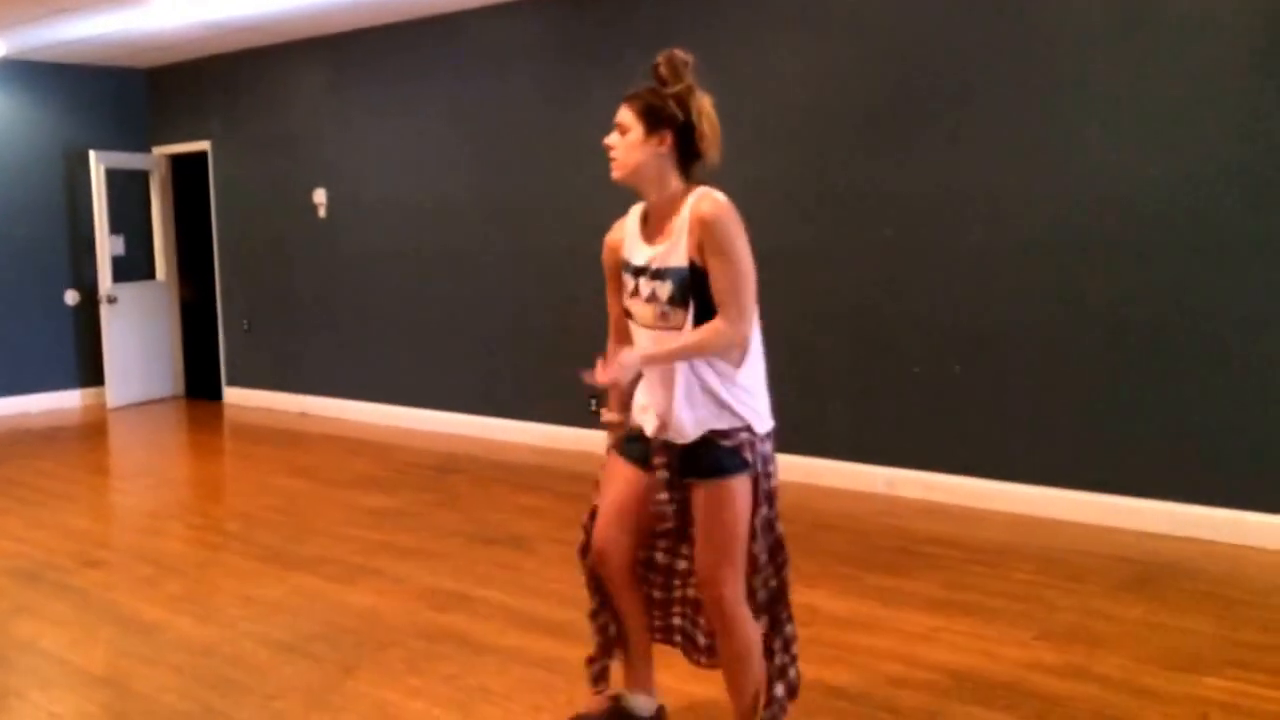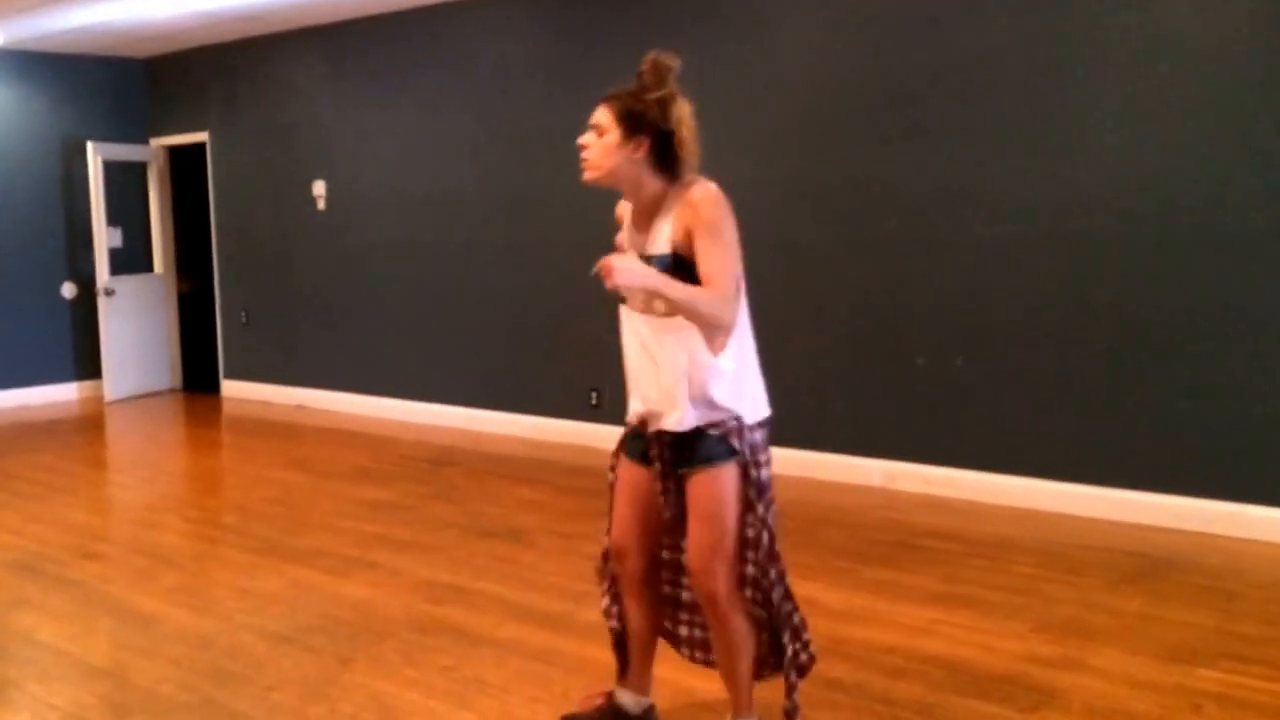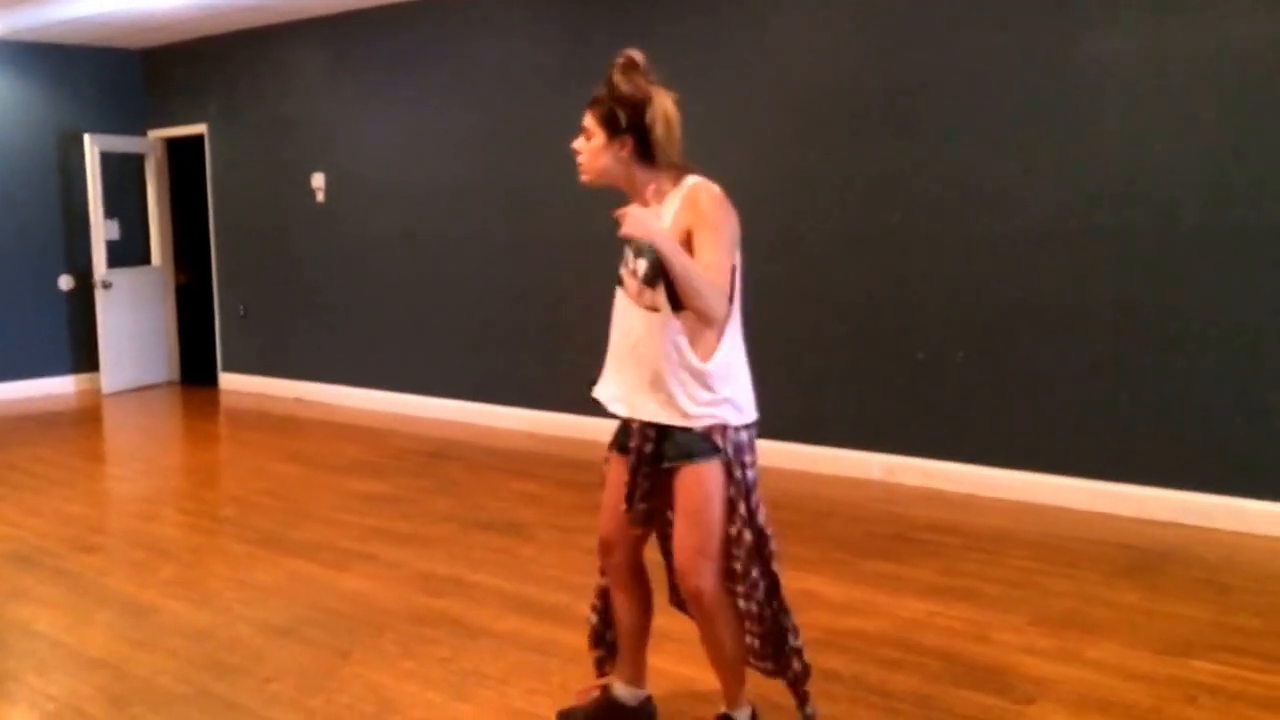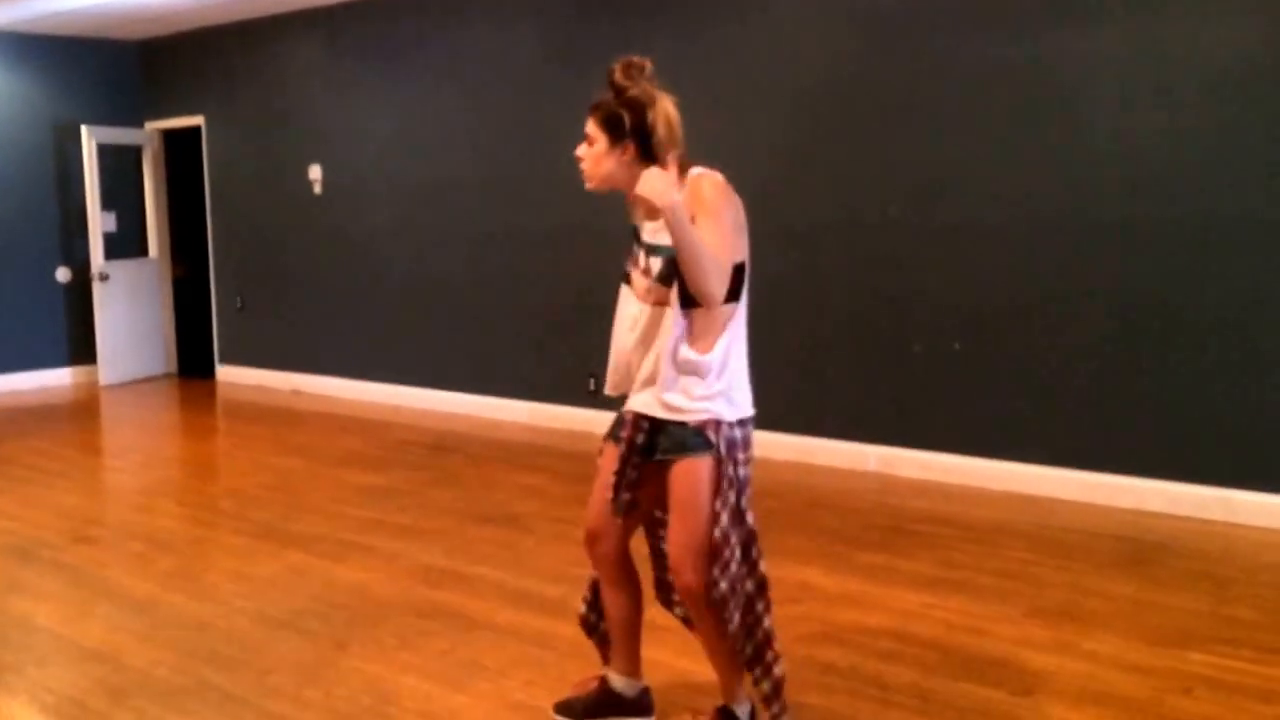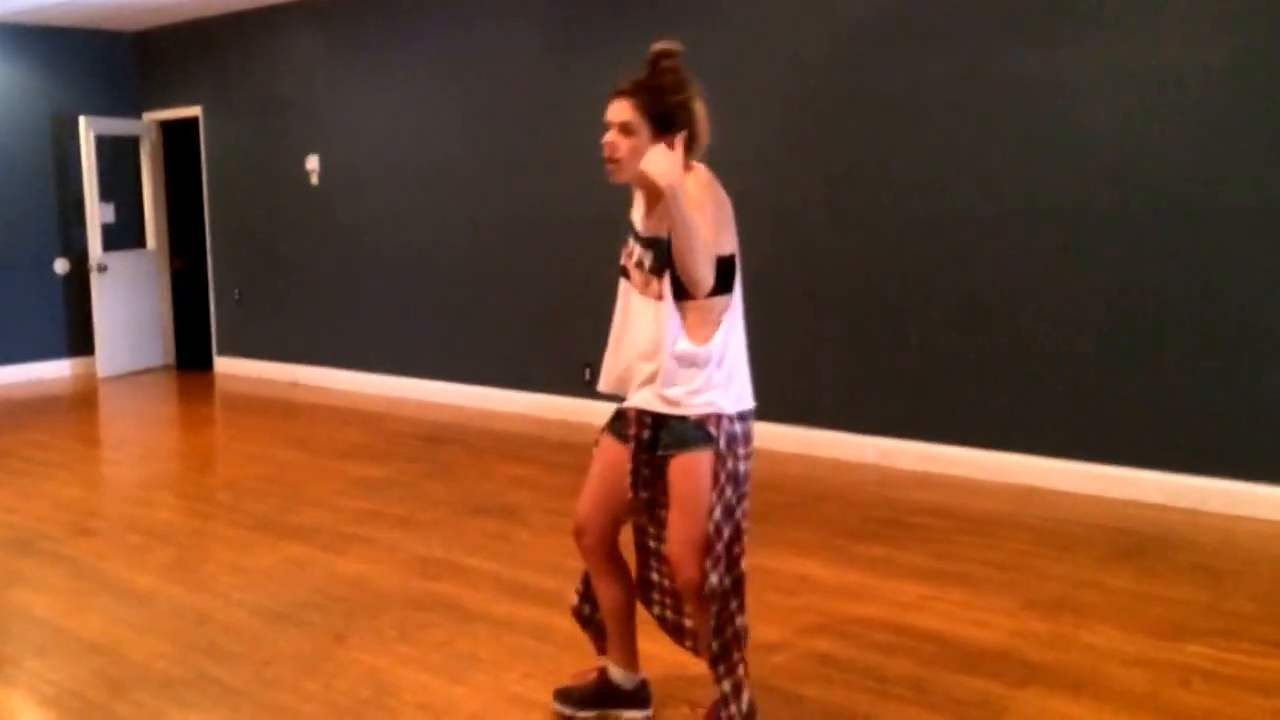
dt=0.2s
person 1, frame 1
left shoulder: (709, 214)
right shoulder: (619, 237)
left elbow: (736, 330)
left wrist: (647, 359)
right wrist: (618, 410)
left hip: (723, 426)
right hip: (650, 425)
left knee: (719, 590)
right knee: (611, 550)
person 1, frame 2
left shoulder: (700, 201)
right shoulder: (624, 219)
left elbow: (720, 313)
left wrist: (648, 280)
left hip: (717, 418)
right hip: (653, 416)
left knee: (712, 580)
right knee: (626, 556)
person 1, frame 3
left shoulder: (701, 199)
right shoulder: (640, 205)
left elbow: (712, 308)
left wrist: (661, 241)
left hip: (705, 419)
right hip: (642, 411)
left knee: (700, 577)
right knee: (615, 549)
person 1, frame 4
left shoulder: (707, 191)
right shoulder: (648, 200)
left elbow: (711, 293)
left wrist: (672, 212)
left hip: (704, 414)
right hip: (644, 406)
left knee: (692, 573)
right knee: (602, 539)
person 1, frame 5
left shoulder: (696, 187)
right shoulder: (642, 196)
left elbow: (698, 281)
left wrist: (670, 188)
left hip: (705, 410)
right hip: (643, 402)
left knee: (691, 568)
right knee: (592, 529)
